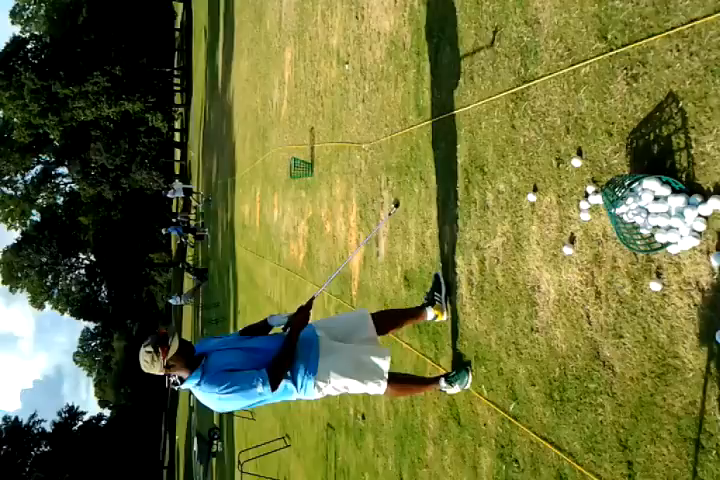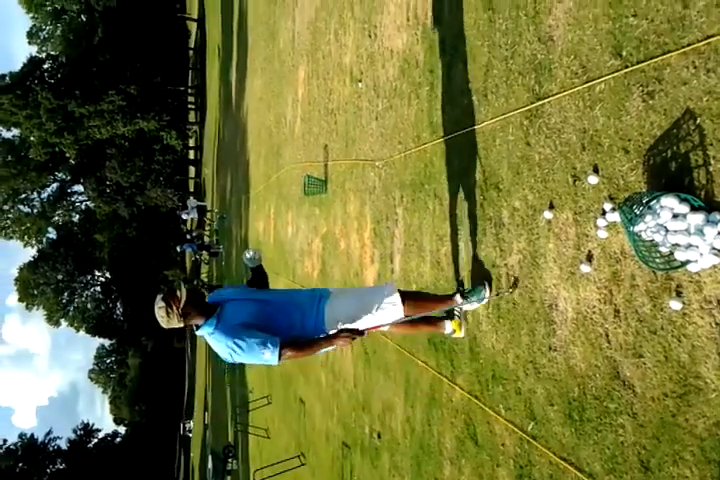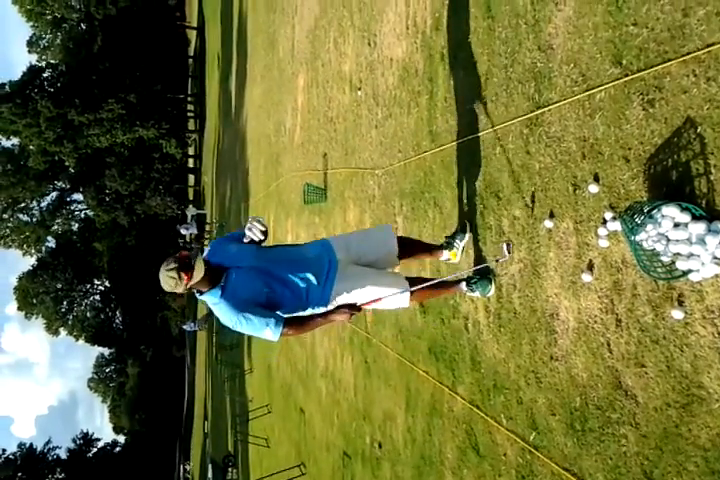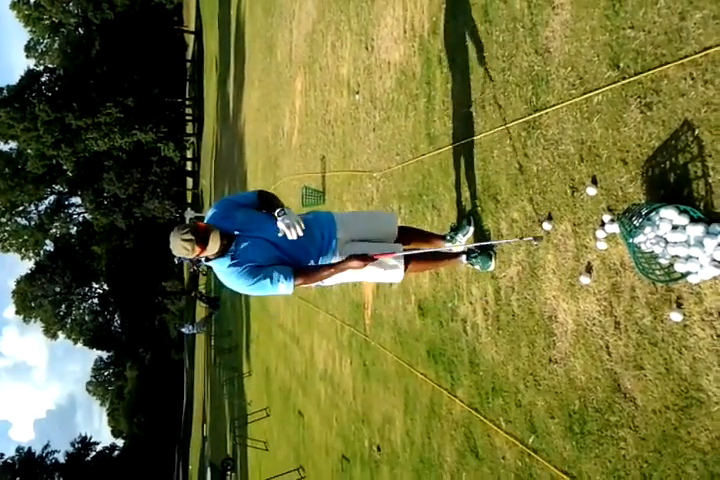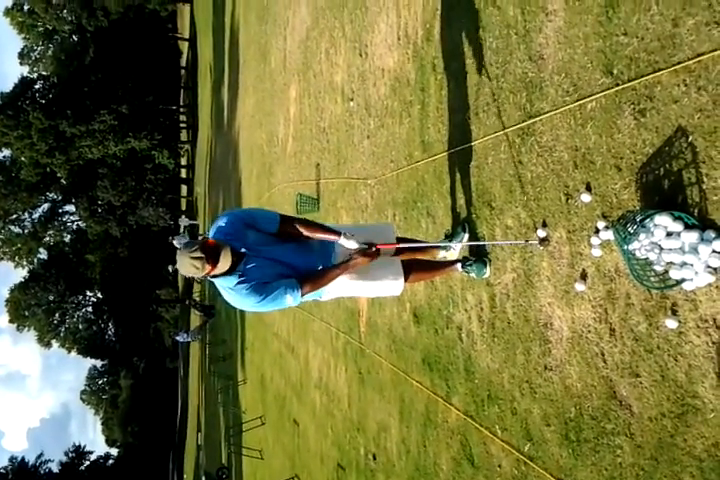
dt=0.7s
person 1, frame 1
left shoulder: (200, 350)
right shoulder: (216, 392)
right elbow: (273, 381)
left wrist: (268, 323)
right wrist: (293, 330)
left hip: (309, 337)
right hip: (315, 372)
left knee: (376, 321)
right knee: (384, 380)
left ankle: (429, 311)
right ankle: (442, 383)
person 1, frame 2
left shoulder: (215, 299)
right shoulder: (227, 339)
left elbow: (257, 291)
right elbow: (283, 353)
right wrist: (332, 341)
left hip: (320, 301)
right hip: (324, 323)
left knee: (391, 315)
right knee: (397, 300)
left ankle: (446, 324)
right ankle: (458, 300)
person 1, frame 3
left shoulder: (215, 250)
right shoulder: (229, 310)
left elbow: (249, 239)
right elbow: (282, 328)
left wrist: (251, 229)
right wrist: (330, 317)
left hip: (324, 252)
right hip: (331, 290)
left knee: (395, 242)
right knee: (408, 289)
left ankle: (445, 251)
right ankle: (464, 285)
person 1, frame 4
left shoulder: (219, 213)
right shoulder: (238, 275)
left elbow: (261, 196)
right elbow: (296, 280)
left wrist: (281, 212)
right wrist: (346, 266)
left hip: (325, 225)
right hip: (329, 262)
left knee: (398, 233)
right knee: (403, 262)
left ankle: (447, 242)
right ankle: (463, 257)
person 1, frame 5
left shoulder: (226, 224)
right shoulder: (246, 295)
left elbow: (290, 225)
right elbow: (304, 288)
left wrist: (340, 237)
right wrist: (352, 264)
left hip: (325, 243)
right hip: (329, 276)
left knee: (391, 244)
right knee: (403, 273)
left ankle: (443, 250)
right ankle: (459, 266)
